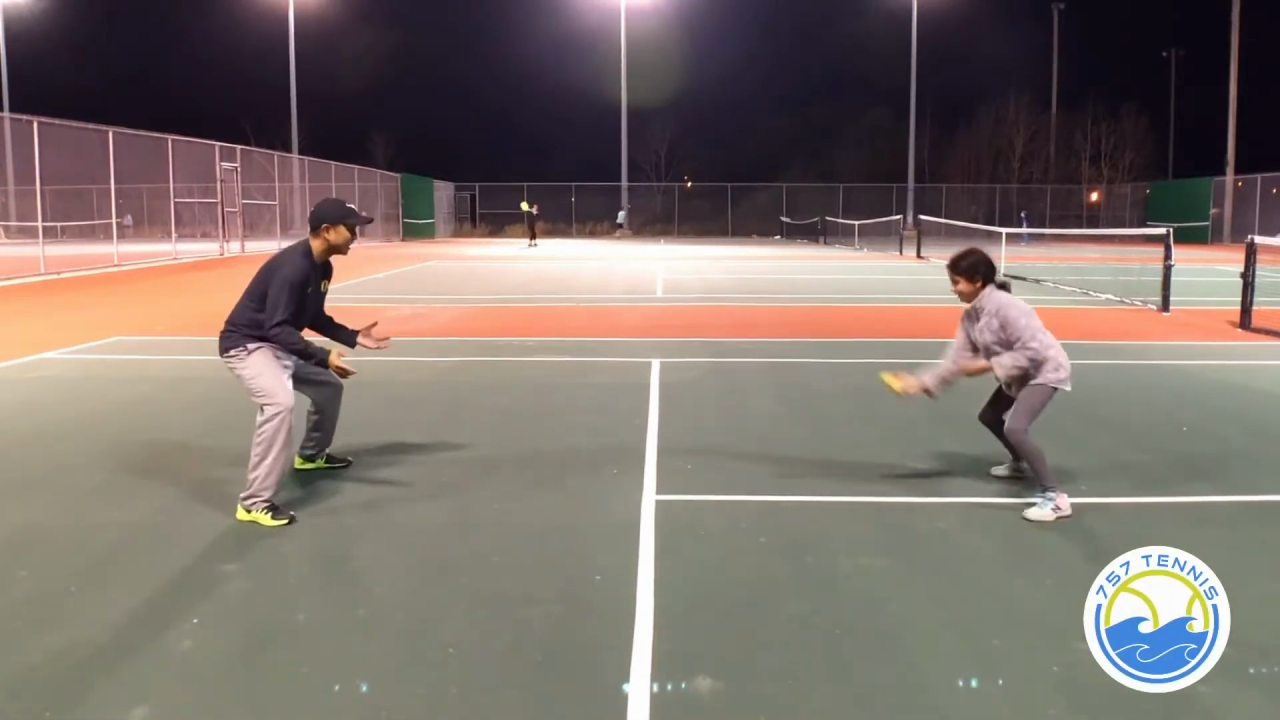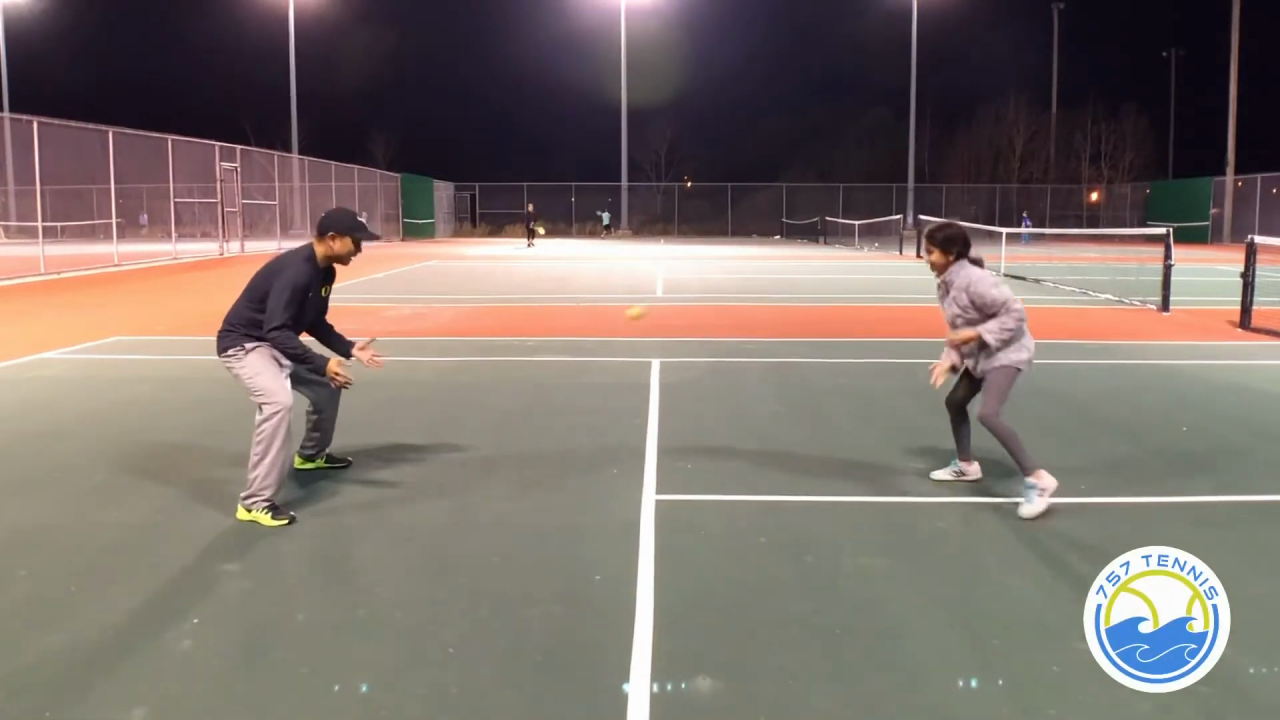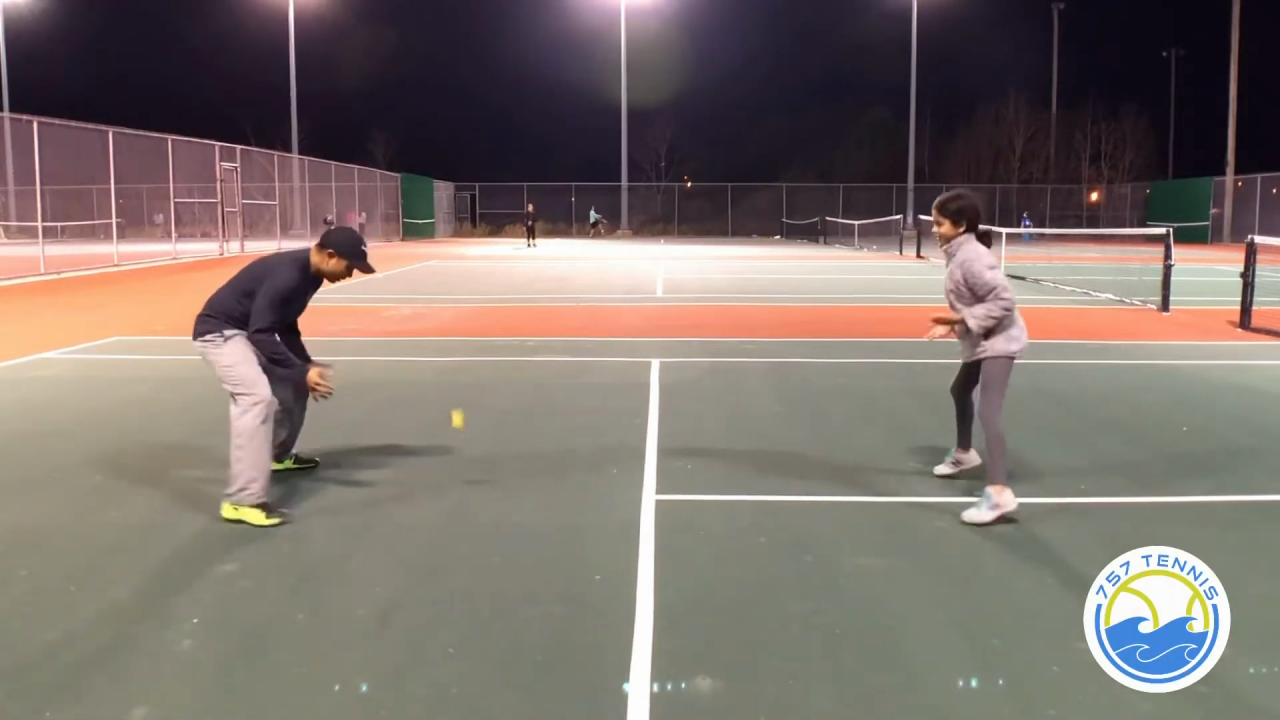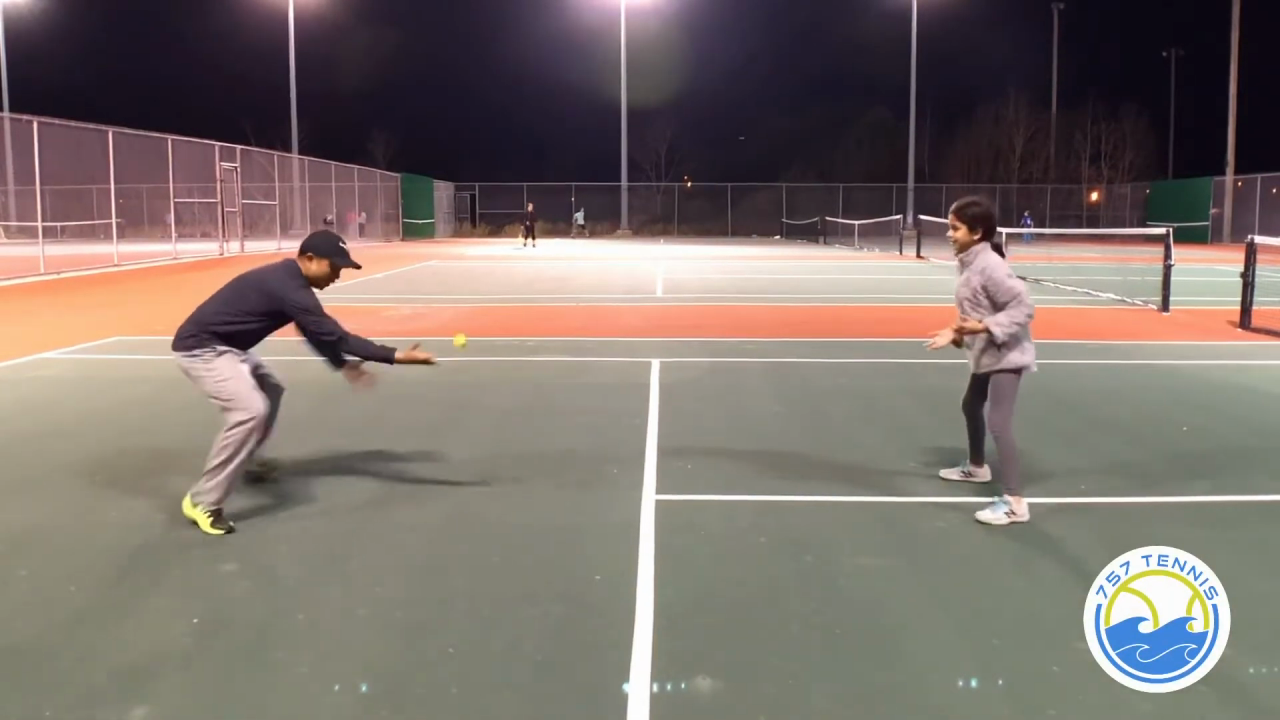
dt=0.4s
person 1, frame 1
left shoulder: (323, 267)
right shoulder: (293, 267)
left elbow: (312, 316)
right elbow: (278, 328)
left wrist: (353, 337)
right wrist: (324, 356)
left hip: (279, 344)
right hip: (246, 344)
left knee: (329, 385)
right knee: (279, 403)
left ankle: (312, 454)
right ankle: (255, 502)
person 1, frame 2
left shoulder: (325, 272)
right shoulder: (295, 271)
left elbow: (314, 321)
right elbow: (275, 331)
left wrist: (348, 348)
right wrist: (322, 363)
left hip: (277, 344)
right hip: (244, 343)
left knee: (328, 384)
right knee: (278, 403)
left ankle: (312, 454)
right ankle: (256, 502)
person 1, frame 3
left shoulder: (310, 274)
right shoulder: (286, 274)
left elbow: (286, 325)
right elbow: (261, 333)
left wrist: (304, 363)
right wrist: (302, 371)
left hip: (245, 333)
right hip: (220, 333)
left knee: (294, 385)
right knee: (257, 398)
left ankle: (278, 455)
right ankle: (243, 499)
person 1, frame 4
left shoulder: (289, 278)
right shoulder: (288, 287)
left elbow: (316, 333)
right elbow: (333, 335)
left wrist: (342, 364)
right wrist: (395, 356)
left hip: (228, 344)
right hip: (201, 347)
left knee: (270, 393)
right knee: (251, 409)
left ankle: (243, 462)
right ankle: (203, 502)
person 2, frame 1
left shoulder: (1006, 307)
right shoulder: (972, 315)
left elbow: (1034, 351)
right elbow: (958, 358)
left wrist: (990, 365)
right wrist: (923, 382)
left hip: (1045, 370)
right hip: (1015, 372)
left knee: (1015, 430)
right knee: (988, 416)
left ankle: (1055, 498)
right ankle: (1020, 463)
person 2, frame 2
left shoulder: (974, 281)
right shoulder: (946, 286)
left elbow: (1015, 313)
right elbow: (960, 332)
left wrist: (977, 334)
right wrist: (949, 360)
left hip: (1007, 352)
right hip: (980, 354)
left knee: (988, 414)
right knee: (955, 401)
left ankle: (1037, 479)
right ankle: (966, 465)
person 2, frame 3
left shoulder: (973, 257)
right shoulder: (959, 254)
left elbow: (1003, 301)
left wrist: (962, 319)
right wrist: (953, 322)
left hip: (999, 341)
right hip: (982, 340)
left knee: (987, 412)
right knee: (960, 390)
left ankle: (999, 493)
right ankle: (965, 453)
person 2, frame 4
left shoulder: (990, 266)
right shoulder: (968, 264)
left elbow: (1023, 308)
left wrist: (984, 327)
right wrist: (956, 332)
left hip: (1006, 355)
right hip: (986, 355)
left knee: (998, 423)
right knee: (971, 407)
left ankle: (1014, 502)
right ankle: (976, 467)
